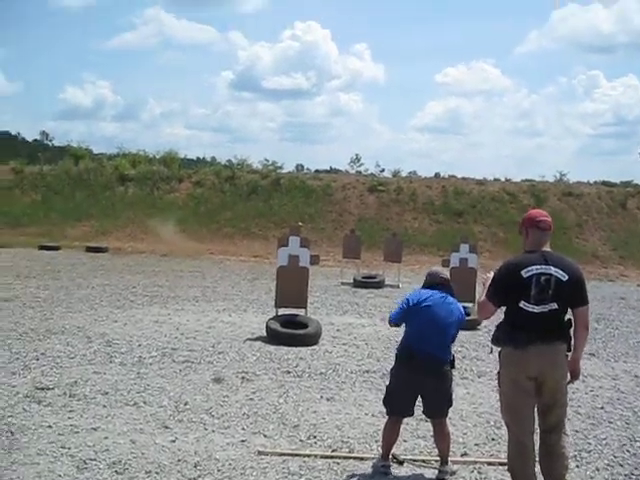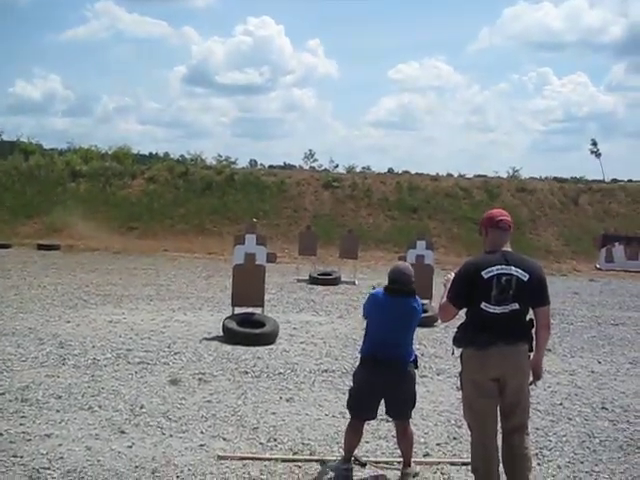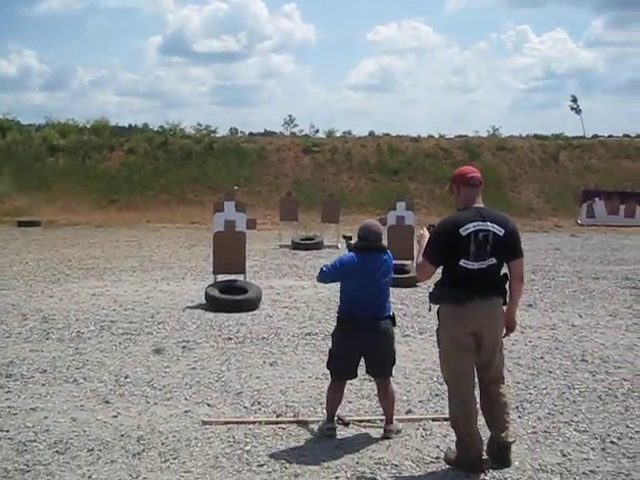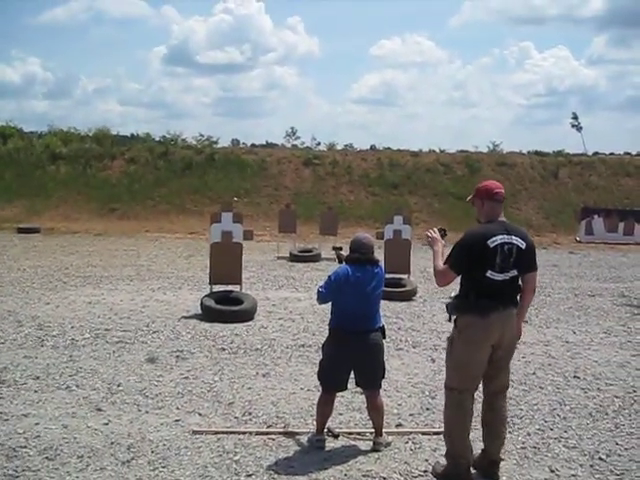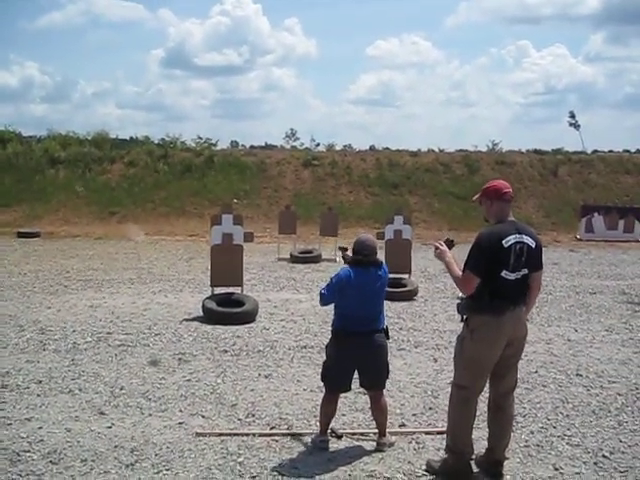
dt=1s
person 1, frame 1
left shoulder: (512, 267)
right shoulder: (571, 270)
left elbow: (484, 313)
right elbow: (583, 323)
left wrist: (488, 284)
right wrist: (576, 358)
left hip: (517, 356)
right hip: (555, 355)
left knee: (520, 431)
right knee: (554, 430)
person 1, frame 2
left shoulder: (472, 268)
right shoulder: (532, 269)
left elbow: (445, 314)
right elbow: (544, 322)
left wrist: (449, 284)
right wrist: (538, 358)
left hip: (478, 356)
right hip: (516, 355)
left knee: (482, 432)
right knee: (517, 431)
person 1, frame 3
left shoulder: (448, 226)
right shoulder: (505, 224)
left elbow: (423, 273)
right elbow: (517, 276)
left wrist: (423, 242)
right wrist: (511, 311)
left hip: (456, 312)
right hip: (491, 310)
left knee: (460, 386)
right knee: (493, 382)
left ankle: (469, 454)
right ankle: (501, 445)
person 1, frame 4
left shoulder: (475, 237)
right shoulder: (523, 239)
left elbow: (442, 279)
right elbow: (529, 287)
left wrist: (437, 246)
right wrist: (518, 320)
left hip: (474, 322)
right hip: (506, 321)
left knee: (459, 394)
right knee: (497, 394)
person 1, frame 5
left shoulder: (488, 237)
right shoulder: (531, 237)
left elbow: (467, 286)
right elbow: (535, 285)
left wrist: (447, 258)
left hip: (485, 322)
right hip: (515, 322)
left knee: (465, 391)
right knee: (504, 392)
person 2, frame 1
left shoulder: (418, 296)
right shoulder: (458, 309)
left elbow: (393, 320)
right elbow: (451, 339)
left hip: (408, 365)
right hip: (439, 368)
left knee: (395, 416)
right knee: (439, 420)
left ankle: (384, 461)
person 2, frame 2
left shoulder: (376, 298)
right shoulder: (416, 305)
left hip: (371, 367)
right hip: (403, 370)
left knee: (357, 419)
right knee: (403, 423)
person 2, frame 3
left shoulder: (348, 261)
right shoulder: (387, 259)
left elbow: (322, 277)
right wrist: (355, 252)
left hip: (349, 327)
right hip: (380, 328)
left knee: (338, 379)
right knee: (383, 380)
left ankle: (329, 423)
right ankle: (390, 425)
person 2, frame 4
left shoulder: (342, 273)
right shoulder: (379, 272)
left elbow: (321, 298)
right wrist: (345, 262)
left hip: (341, 339)
right hip: (371, 339)
left knee: (329, 391)
right knee: (373, 392)
left ankle: (319, 435)
right ankle: (379, 437)
person 2, frame 5
left shoulder: (344, 275)
right shoulder: (382, 273)
left elbow: (323, 299)
right wrist: (352, 261)
left hip: (344, 341)
right hip: (374, 340)
left knee: (332, 392)
right knee: (377, 393)
left ankle: (322, 436)
right ankle: (383, 438)
